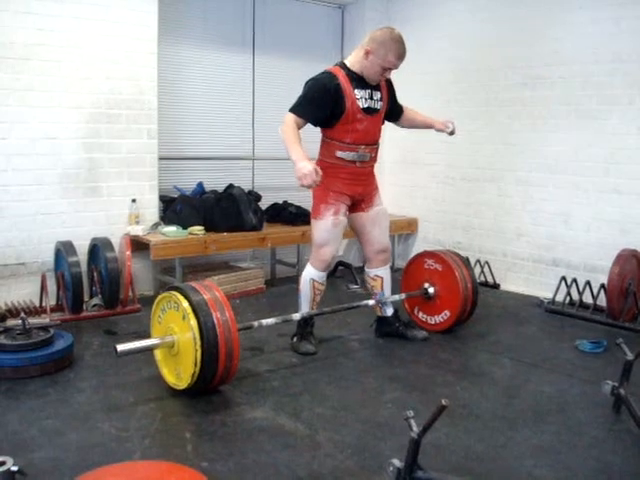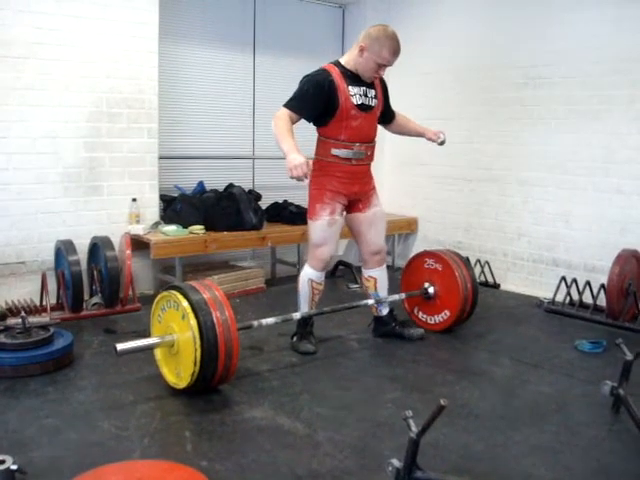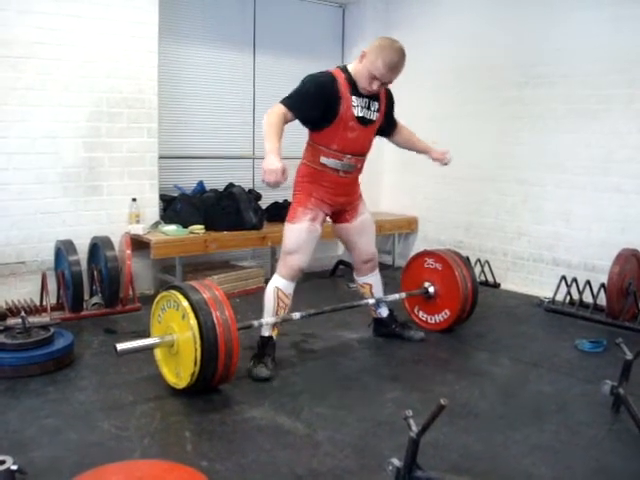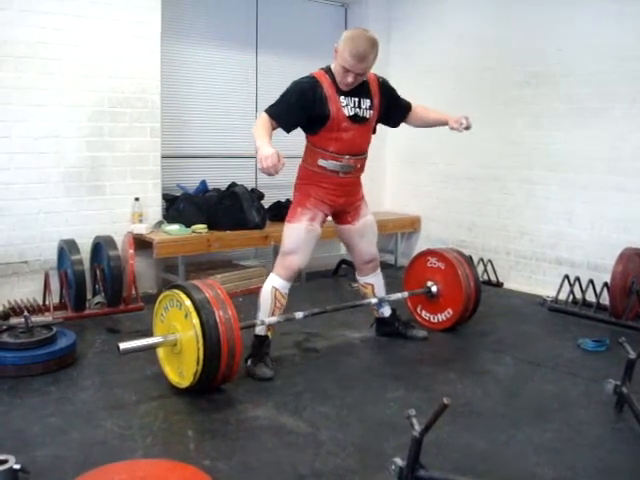
dt=1s
person 1, frame 1
left shoulder: (382, 86)
right shoulder: (327, 83)
left elbow: (398, 114)
right elbow: (289, 124)
left wrist: (433, 123)
right wrist: (300, 160)
left hip: (366, 183)
right hip: (332, 183)
left knee: (380, 252)
right knee: (322, 257)
left ankle: (387, 319)
right ankle: (303, 328)
person 1, frame 2
left shoulder: (377, 85)
right shoulder: (323, 80)
left elbow: (389, 119)
right elbow: (282, 118)
left wrist: (424, 131)
right wrist: (292, 153)
left hip: (363, 182)
right hip: (329, 182)
left knee: (376, 252)
right knee: (320, 257)
left ankle: (384, 319)
right ankle: (302, 327)
person 1, frame 3
left shoulder: (383, 98)
right shoulder: (324, 85)
left elbow: (393, 130)
right elbow: (276, 115)
left wrist: (429, 149)
right wrist: (272, 155)
left hip: (350, 192)
right hip: (313, 189)
left knee: (368, 259)
right knee: (291, 265)
left ankle: (383, 320)
right ankle: (264, 346)
person 1, frame 4
left shoulder: (378, 89)
right shoulder: (309, 88)
left elbow: (409, 113)
right elbow: (265, 120)
left wrist: (447, 118)
right wrist: (265, 147)
left hip: (352, 192)
right hip: (313, 191)
left knee: (369, 259)
right knee: (288, 266)
left ankle: (386, 320)
right ankle: (259, 346)
